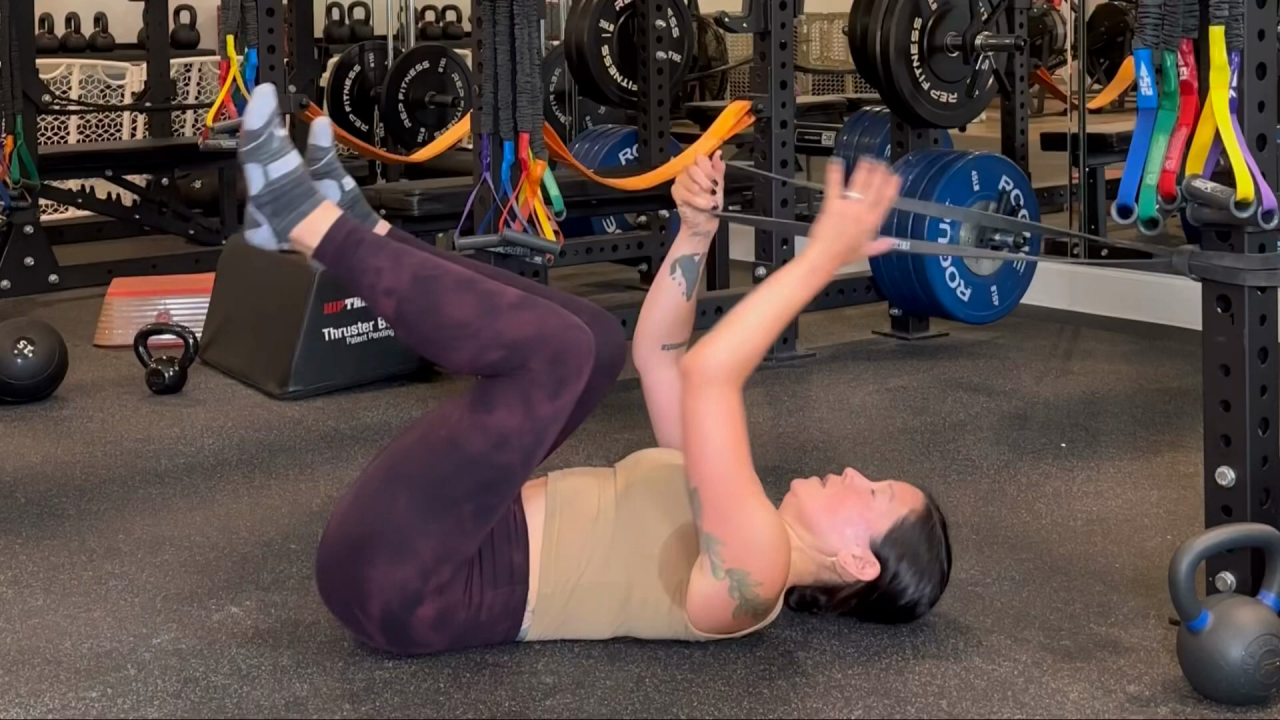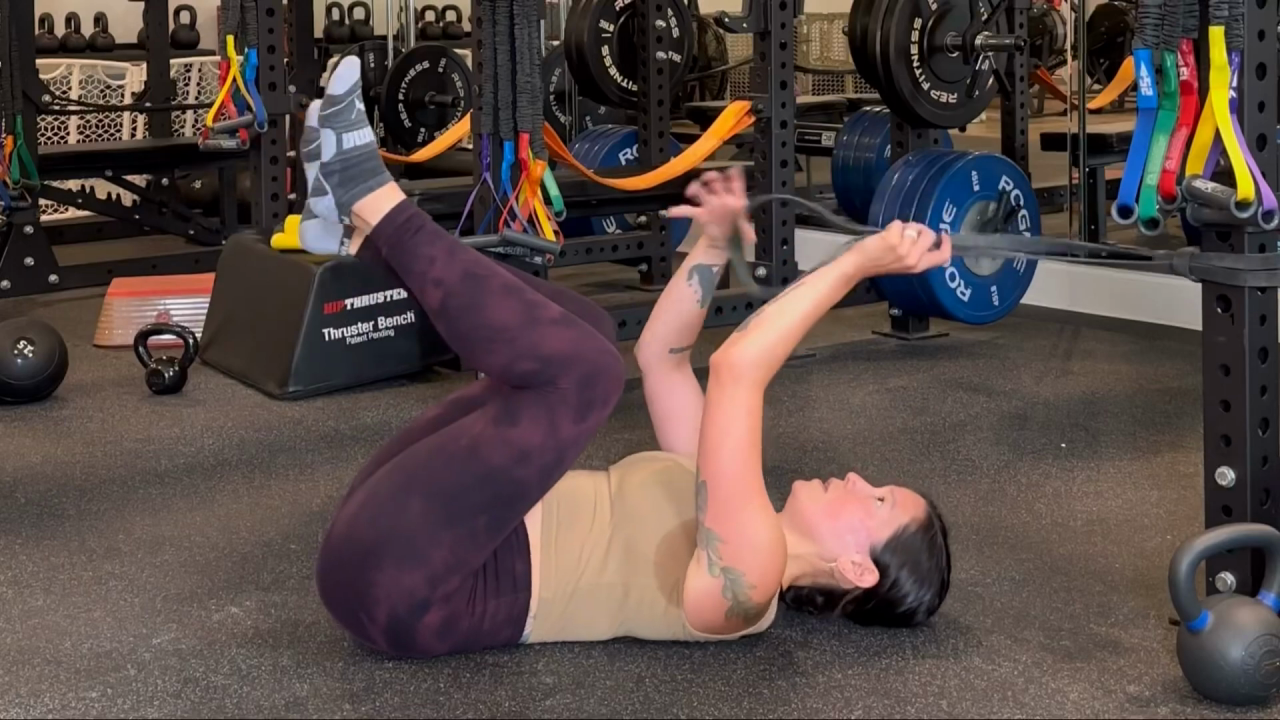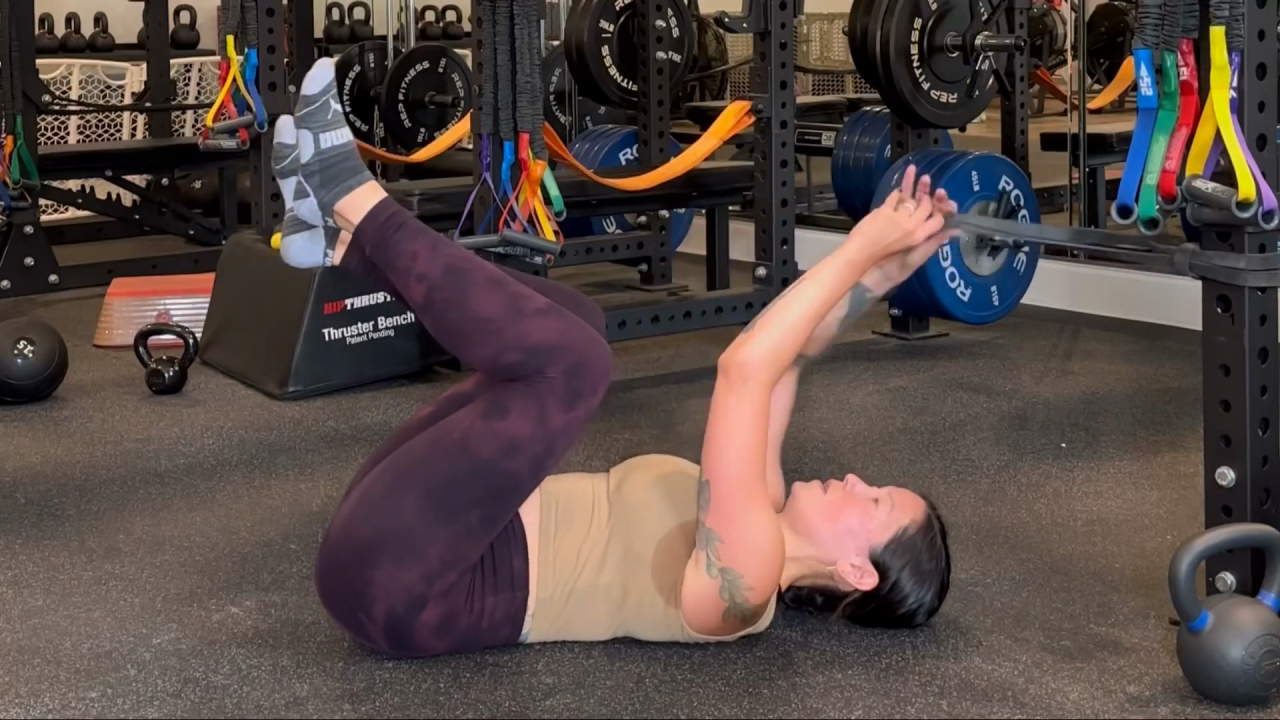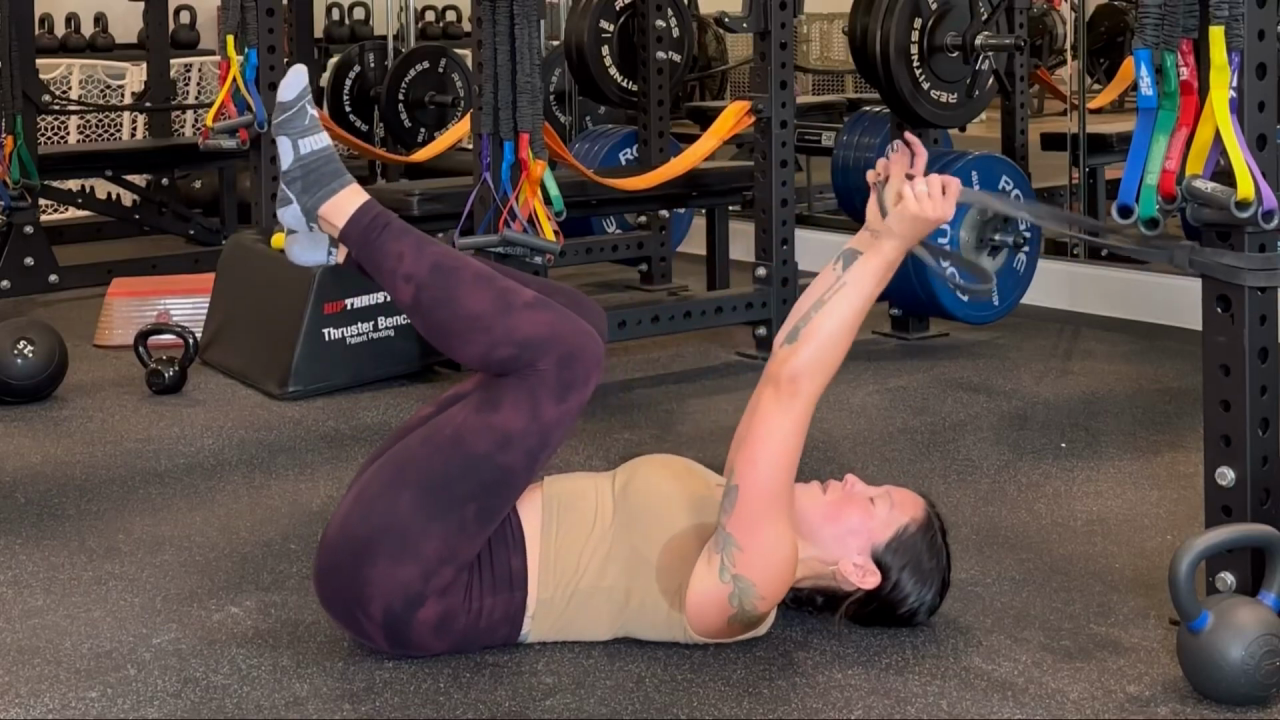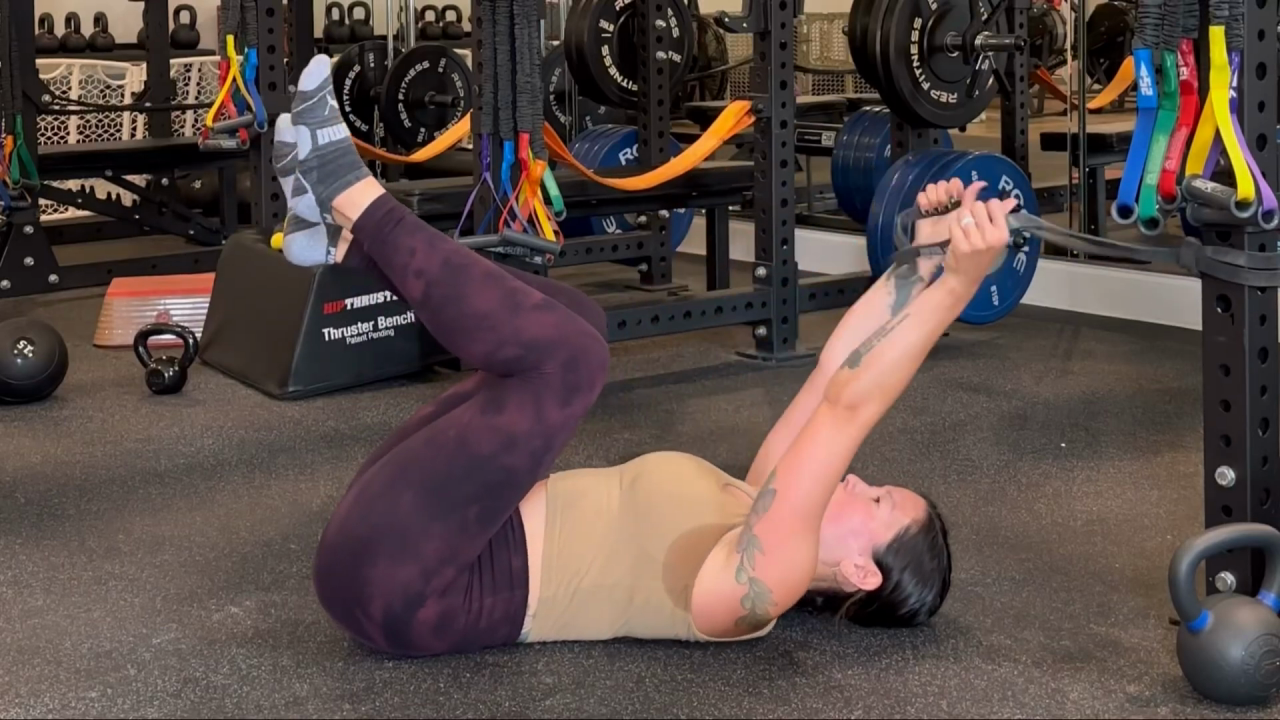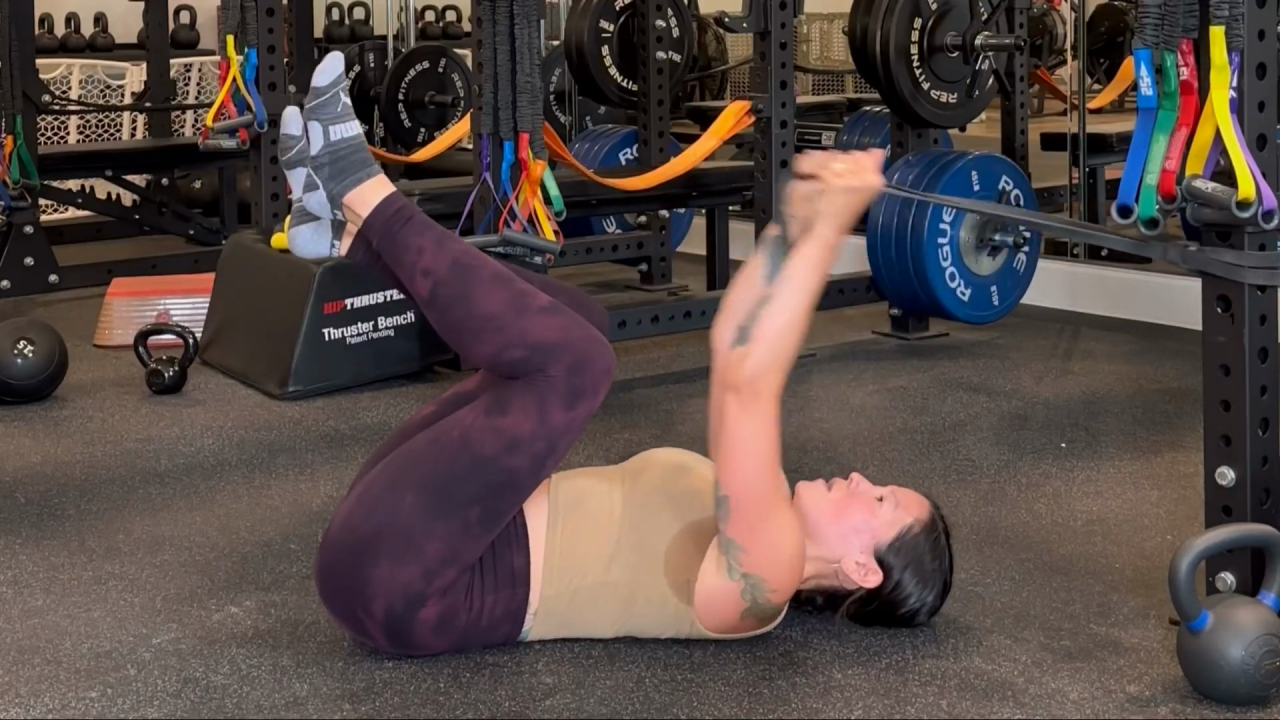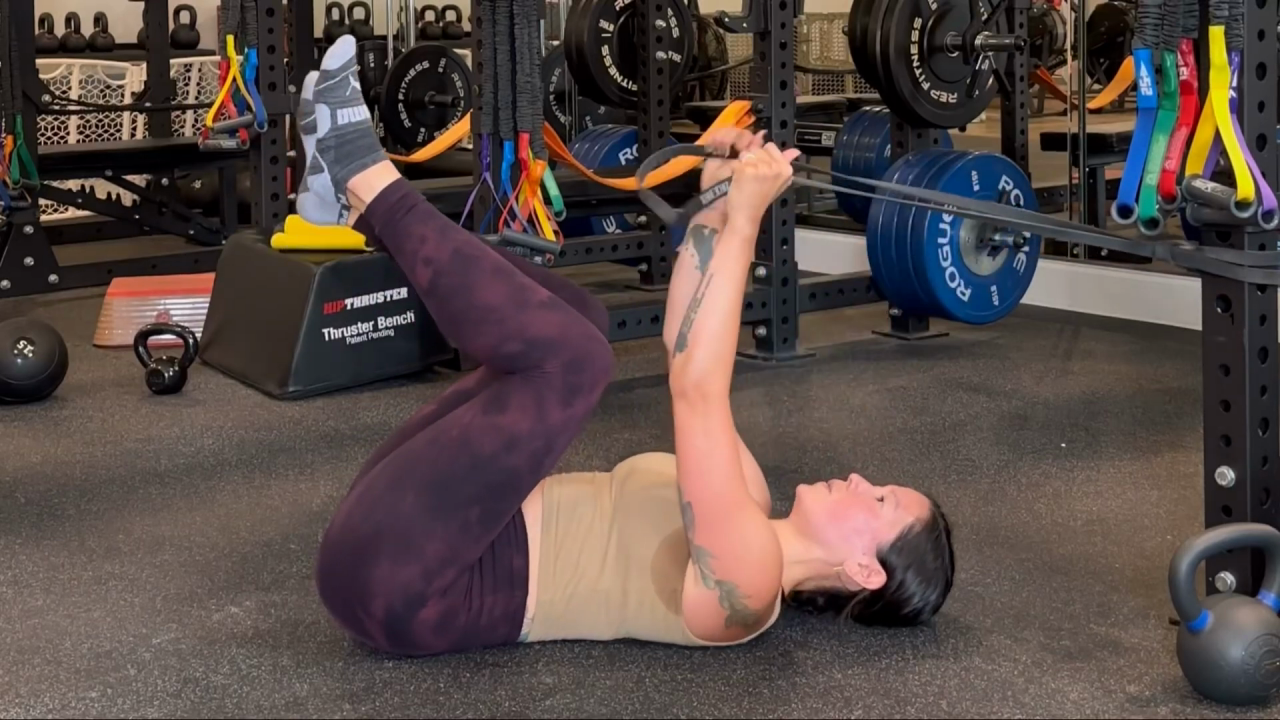
dt=0.3s
person 1, frame 1
left shoulder: (749, 578)
right shoulder: (729, 519)
left elbow: (707, 377)
right elbow: (657, 349)
left wrist: (821, 258)
right wrist: (698, 229)
left hip: (399, 580)
right hip: (397, 535)
left knee: (551, 343)
right knee: (594, 333)
left ankle: (310, 221)
right ankle: (354, 229)
person 1, frame 2
left shoulder: (746, 578)
right shoulder: (726, 514)
left elbow: (735, 369)
right elbow: (660, 354)
left wrist: (856, 262)
right wrist: (714, 242)
left hip: (395, 576)
right hip: (404, 525)
left knee: (581, 366)
right knee: (580, 333)
left ankle: (373, 202)
right ankle: (359, 234)
person 1, frame 3
left shoulder: (746, 581)
right shoulder: (760, 523)
left elbow: (746, 371)
right elbow: (777, 363)
left wrist: (860, 254)
right wrist: (877, 272)
left hip: (395, 582)
right hip: (416, 527)
left knee: (569, 356)
right knee: (569, 321)
left ankle: (353, 201)
right ankle: (337, 242)
person 1, frame 4
left shoulder: (751, 583)
right shoulder: (753, 533)
left elbow: (790, 386)
right elbow: (796, 361)
left wrist: (891, 247)
right wrist: (874, 235)
left hip: (394, 578)
right hip: (409, 532)
left knee: (561, 350)
right knee: (570, 320)
left ankle: (338, 204)
right ankle: (342, 243)
person 1, frame 5
left shoulder: (765, 583)
right shoulder: (755, 522)
left elbow: (849, 404)
right elbow: (837, 372)
left wrist: (956, 280)
right wrist: (928, 254)
left hip: (395, 576)
right hip: (428, 526)
left knee: (564, 350)
right knee: (569, 321)
left ankle: (353, 197)
right ankle: (344, 239)
person 1, frame 6
left shoulder: (758, 582)
right shoulder: (755, 520)
left elbow: (746, 385)
right elbow: (734, 348)
left wrist: (826, 233)
right wrist: (798, 222)
left hip: (394, 574)
right hip: (416, 529)
left knee: (572, 354)
right knee: (570, 320)
left ankle: (364, 194)
right ankle: (349, 227)
person 1, frame 7
left shoulder: (746, 580)
right shoulder: (749, 518)
left elbow: (697, 390)
right elbow: (686, 349)
left wrist: (743, 223)
right wrist: (712, 207)
left hip: (396, 577)
right hip: (421, 521)
left knee: (570, 353)
right knee: (570, 319)
left ankle: (368, 181)
right ankle: (356, 196)
